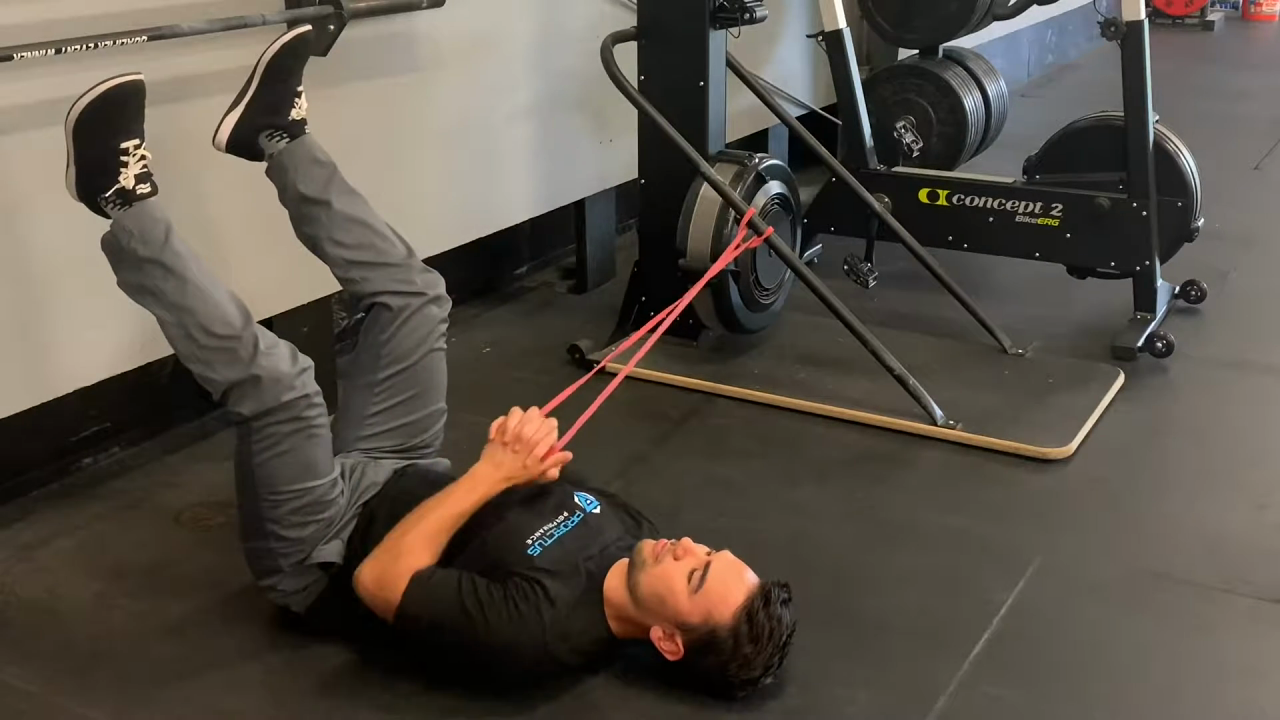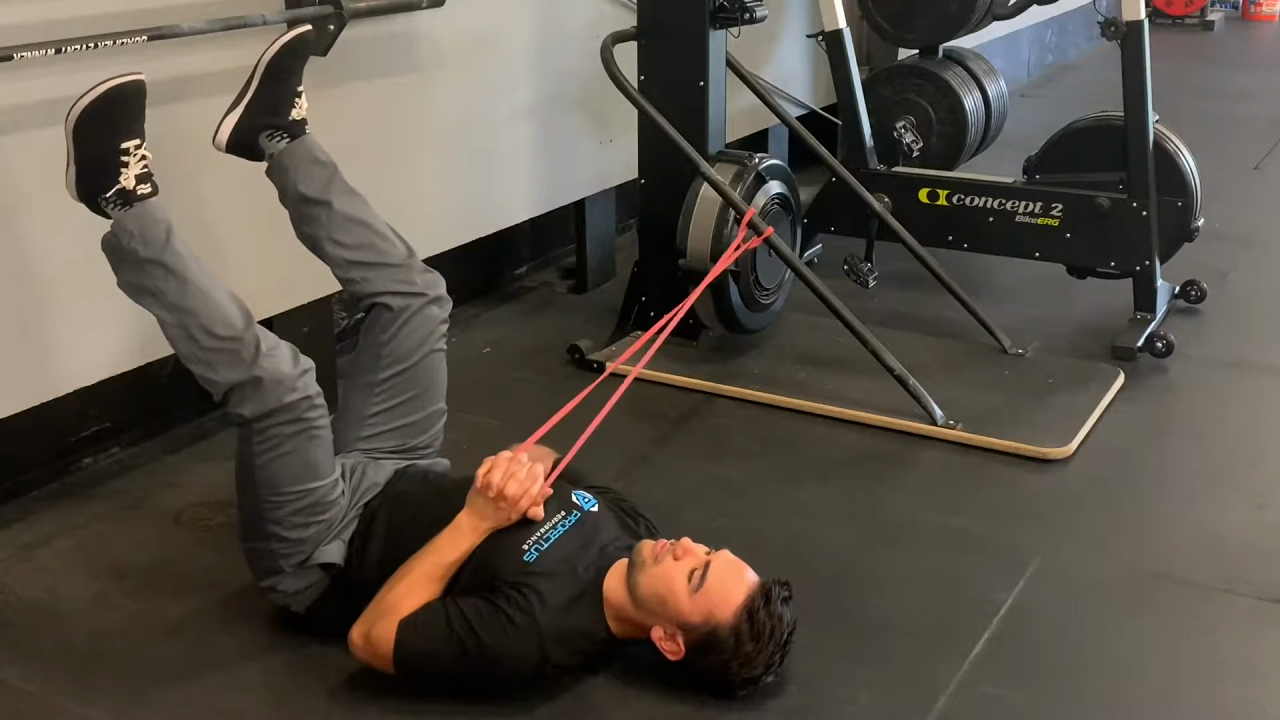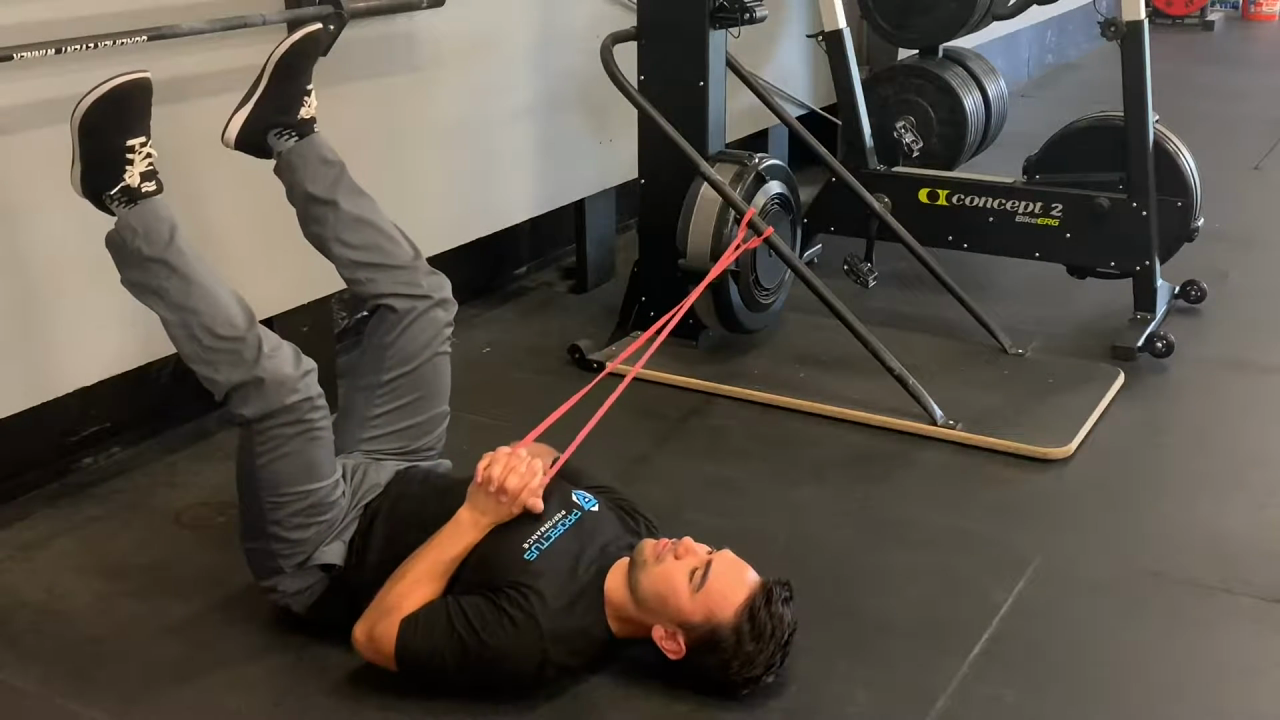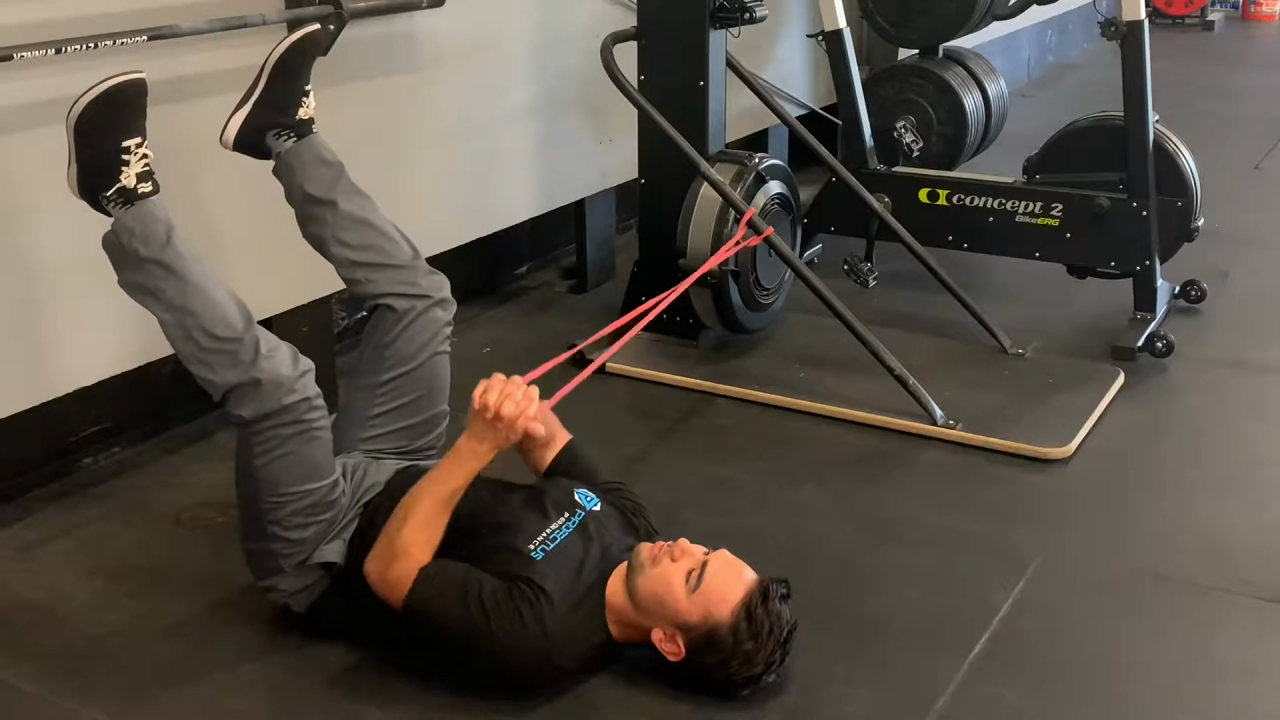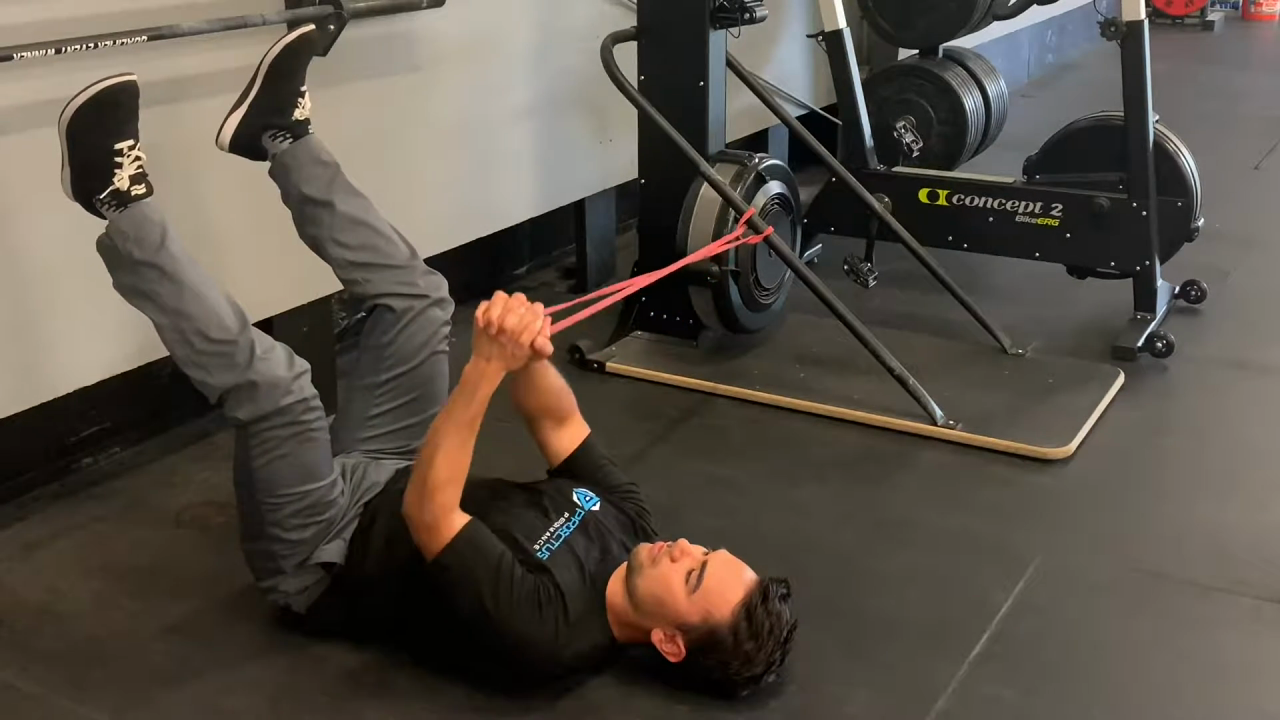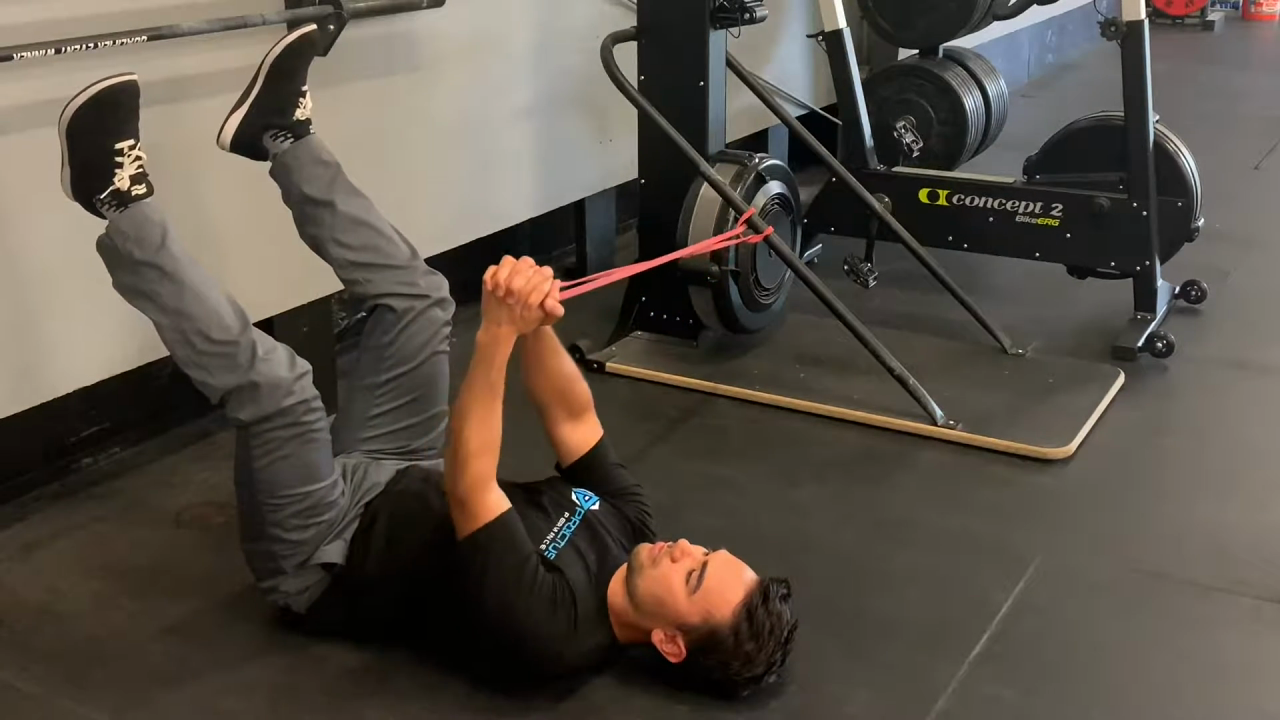
dt=0.4s
person 1, frame 1
left shoulder: (543, 630)
right shoulder: (625, 530)
left elbow: (379, 581)
right elbow: (545, 479)
left wrist: (489, 472)
right wrist: (529, 450)
left hip: (323, 549)
right hip: (392, 478)
left knee: (273, 374)
right knee: (413, 293)
left ankle: (128, 205)
right ankle: (276, 135)
person 1, frame 2
left shoulder: (543, 633)
right shoulder: (623, 528)
left elbow: (373, 639)
right elbow: (544, 460)
left wrist: (475, 521)
right wrist: (518, 468)
left hip: (319, 553)
right hip: (393, 477)
left knee: (275, 377)
right knee: (413, 294)
left ankle: (128, 203)
right ankle: (278, 137)
person 1, frame 3
left shoulder: (540, 637)
right shoulder: (624, 528)
left elbow: (376, 636)
right elbow: (548, 465)
left wrist: (476, 515)
right wrist: (522, 463)
left hip: (320, 556)
right hip: (396, 480)
left knee: (276, 376)
right knee: (418, 295)
left ankle: (133, 202)
right ankle: (286, 133)
person 1, frame 4
left shoulder: (542, 637)
right shoulder: (624, 525)
left elbow: (388, 573)
right elbow: (551, 439)
left wrist: (476, 445)
right wrist: (520, 416)
left hip: (321, 554)
right hip: (389, 477)
left knee: (273, 377)
right knee: (417, 296)
left ankle: (128, 202)
right ankle: (284, 135)
person 1, frame 5
left shoulder: (548, 632)
right shoulder: (624, 525)
left elbow: (425, 515)
right elbow: (560, 425)
left wrist: (487, 367)
right wrist: (527, 354)
left hip: (322, 555)
right hip: (381, 476)
left knee: (271, 379)
right knee: (416, 296)
left ankle: (122, 204)
right ankle: (280, 137)
person 1, frame 6
left shoulder: (555, 633)
right shoulder: (625, 526)
left elbow: (468, 490)
right elbow: (574, 420)
left wrist: (498, 335)
right wrist: (537, 327)
left hip: (320, 555)
right hip: (389, 481)
left knee: (273, 380)
right knee: (418, 297)
left ankle: (123, 203)
right ankle: (281, 137)
